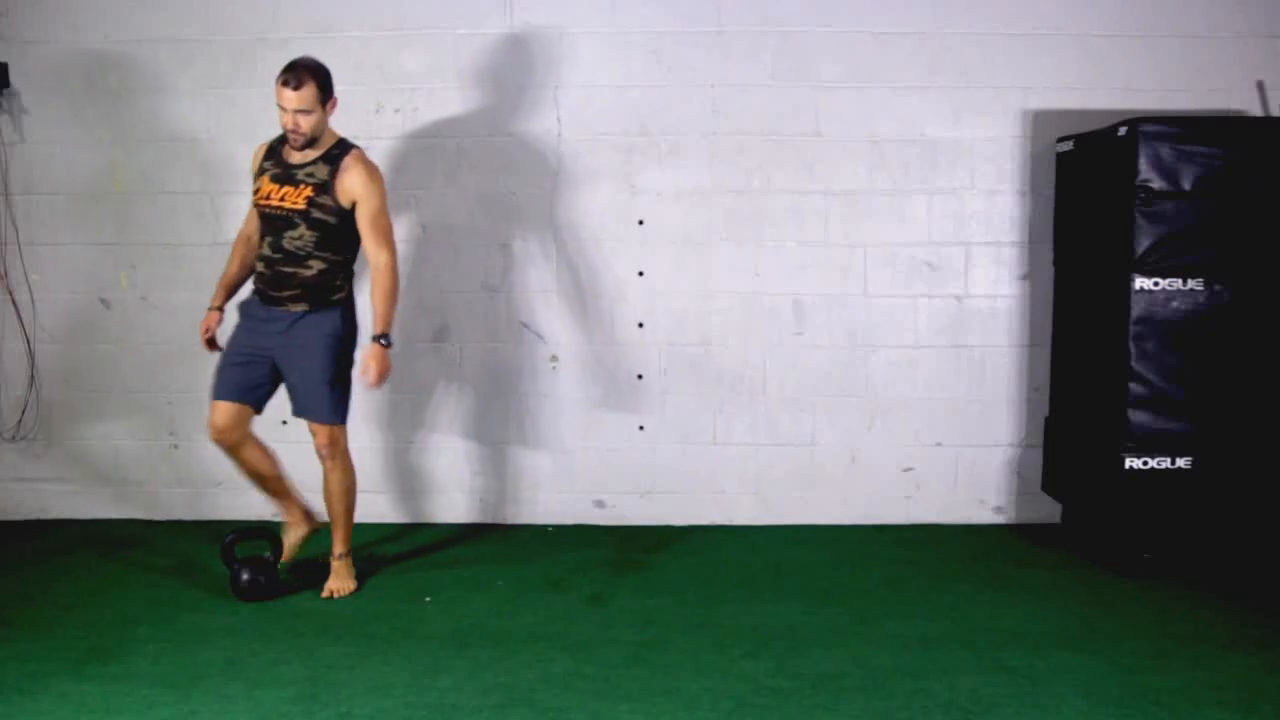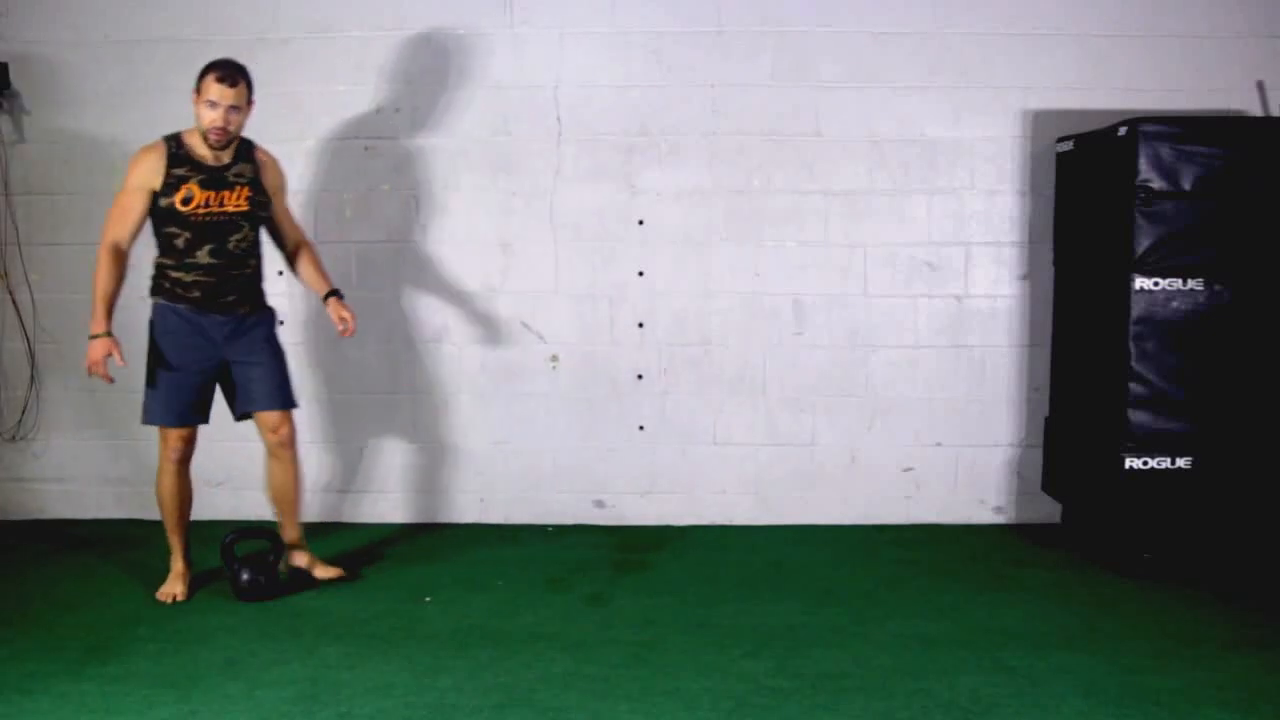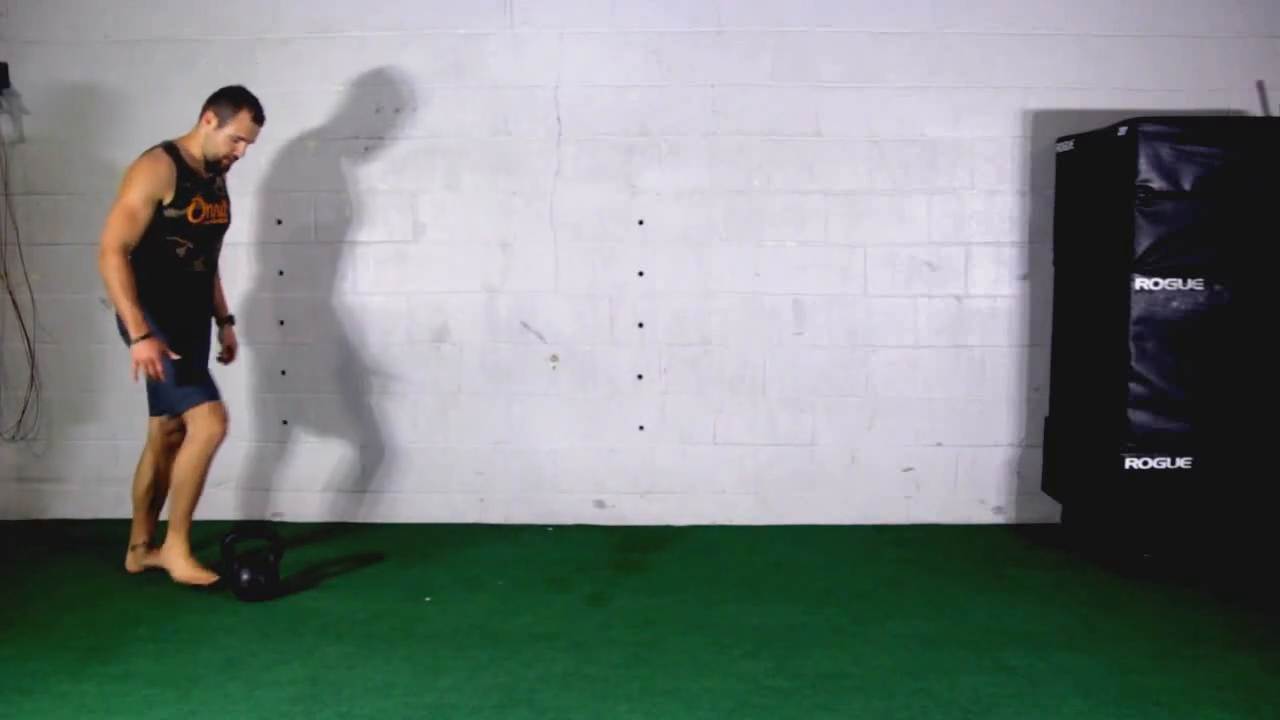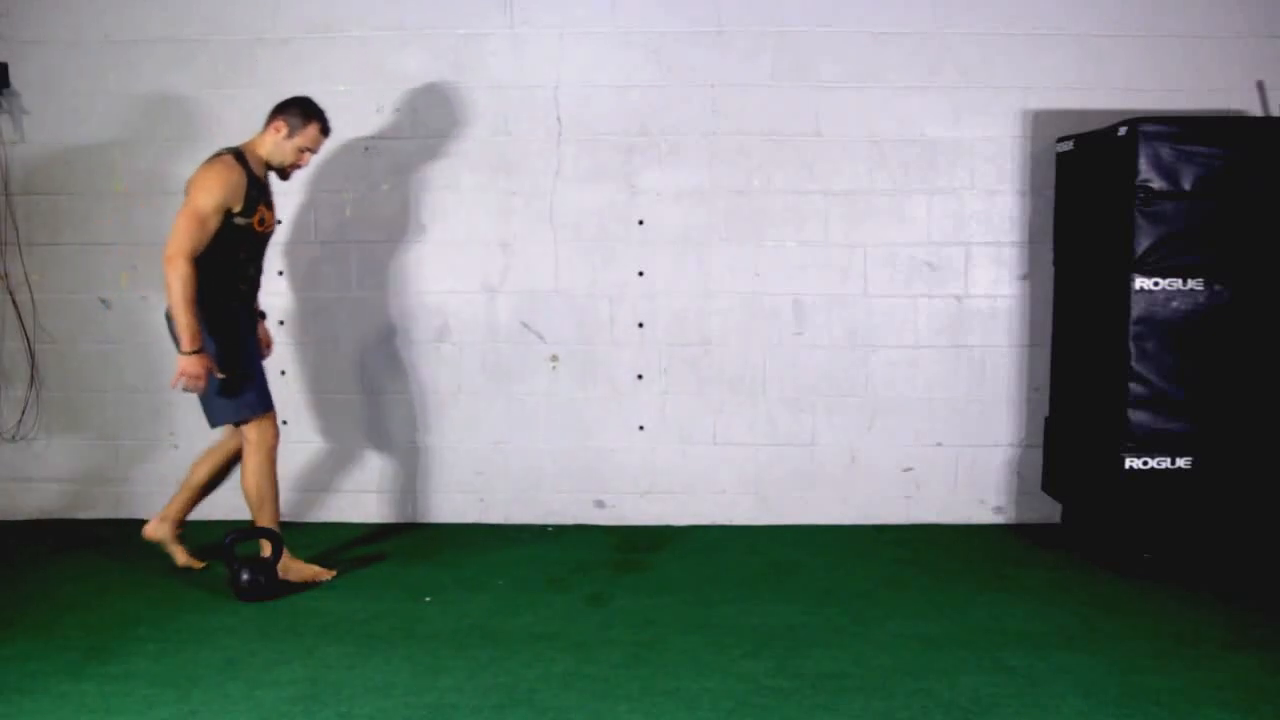
dt=0.5s
person 1, frame 1
left shoulder: (354, 171)
right shoulder: (265, 156)
left elbow: (383, 260)
left wrist: (380, 339)
right wrist: (218, 302)
left hip: (322, 320)
right hip: (261, 312)
left knee: (329, 442)
right knee: (223, 425)
left ankle: (341, 556)
right ankle: (295, 514)
person 1, frame 2
left shoulder: (263, 166)
right shoulder: (155, 162)
left elbow: (292, 238)
right elbow: (114, 246)
left wrist: (329, 294)
right wrist: (100, 328)
left hip: (249, 319)
right hip: (180, 321)
left knee: (279, 432)
right knee: (176, 447)
left ankle: (294, 545)
right ankle: (179, 564)
person 1, frame 3
left shoulder: (216, 178)
right shoulder: (156, 170)
right elbow: (113, 252)
left wrist: (223, 319)
right wrist: (140, 334)
left hip: (191, 321)
right hip: (157, 322)
left knee: (168, 433)
right knee: (210, 423)
left ankle: (141, 547)
right ankle: (177, 544)
person 1, frame 4
left shoulder: (259, 180)
right shoulder: (224, 175)
right elbow: (178, 259)
left wrist: (256, 318)
right wrist: (192, 347)
left hip: (233, 320)
right hip: (207, 322)
left knee: (241, 436)
right knee: (259, 434)
left ankle: (167, 523)
right ankle: (274, 556)
